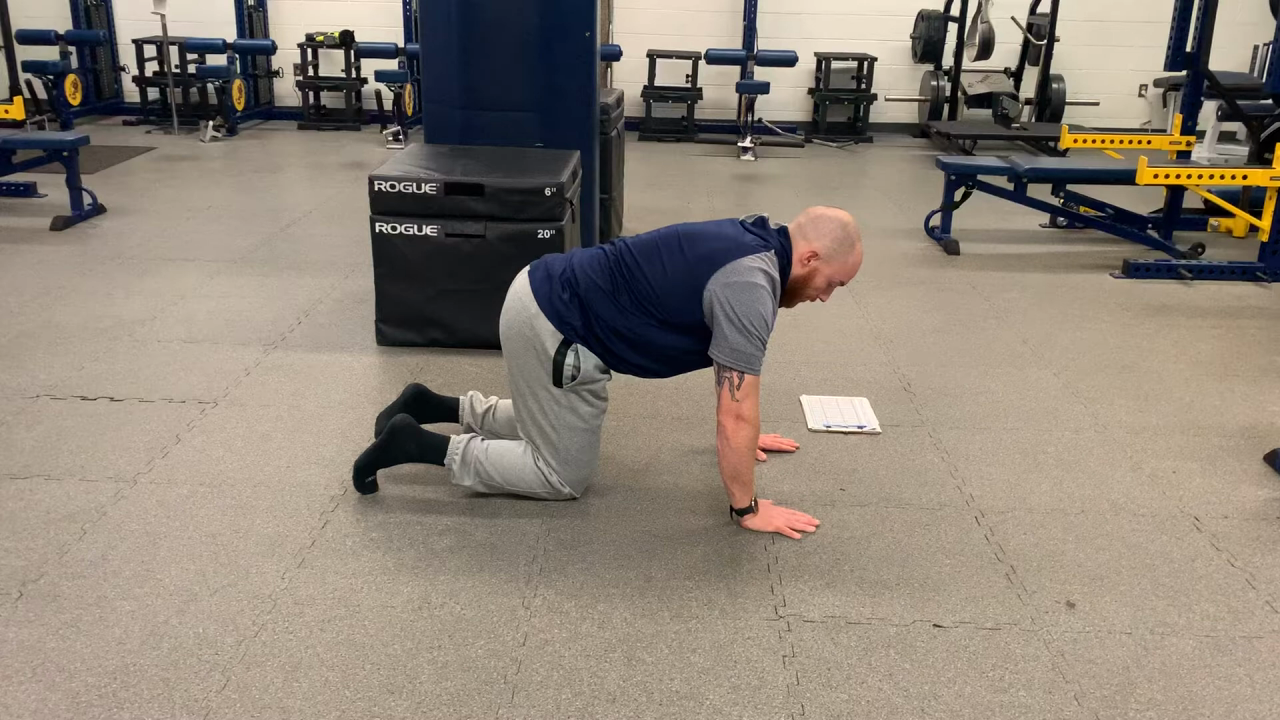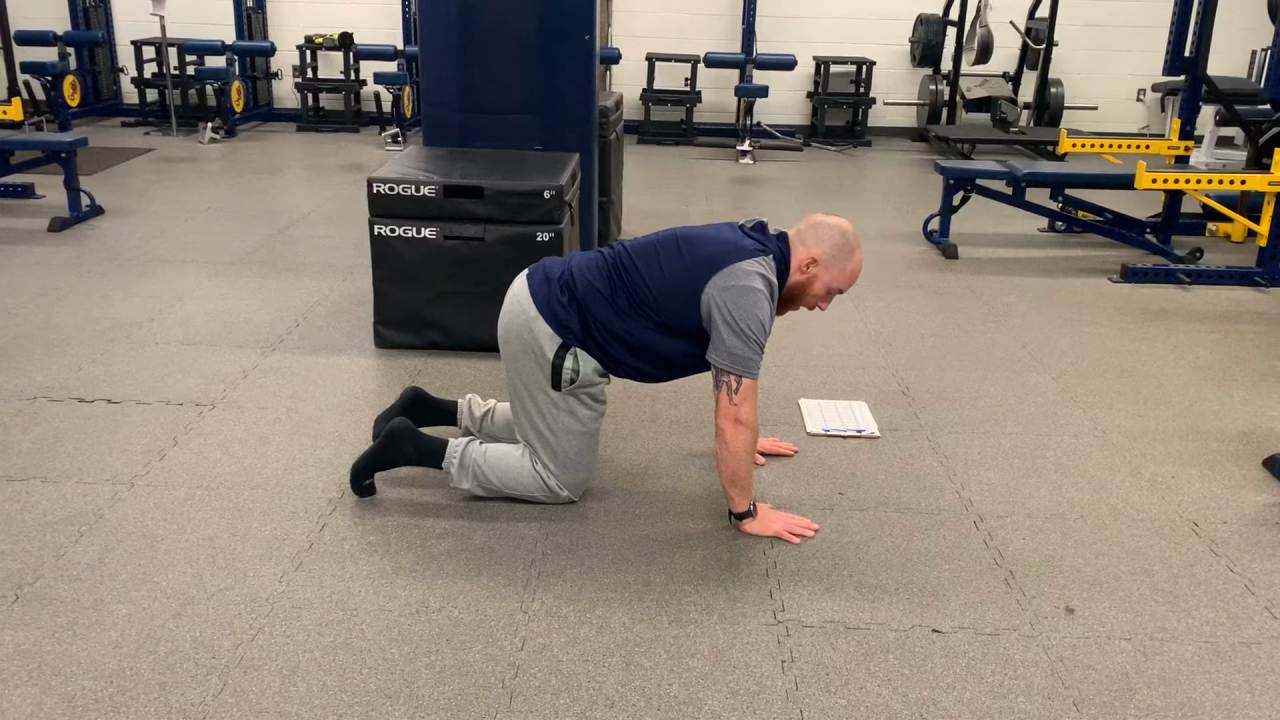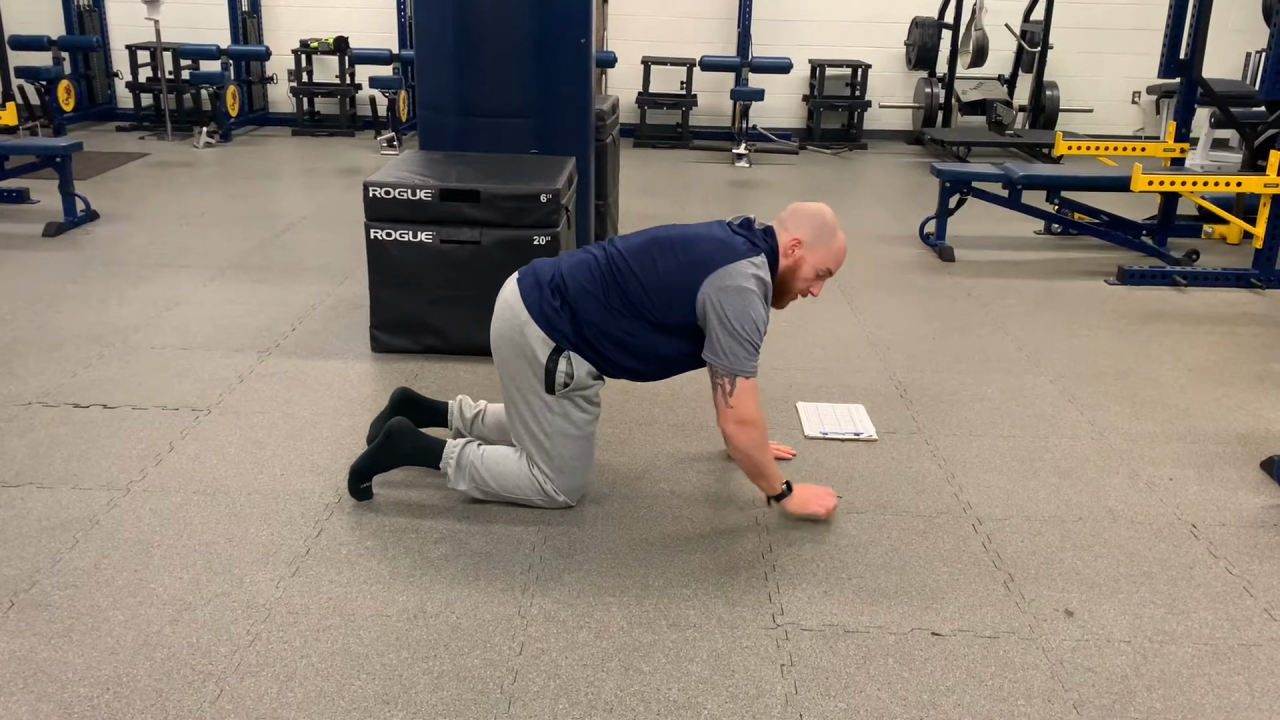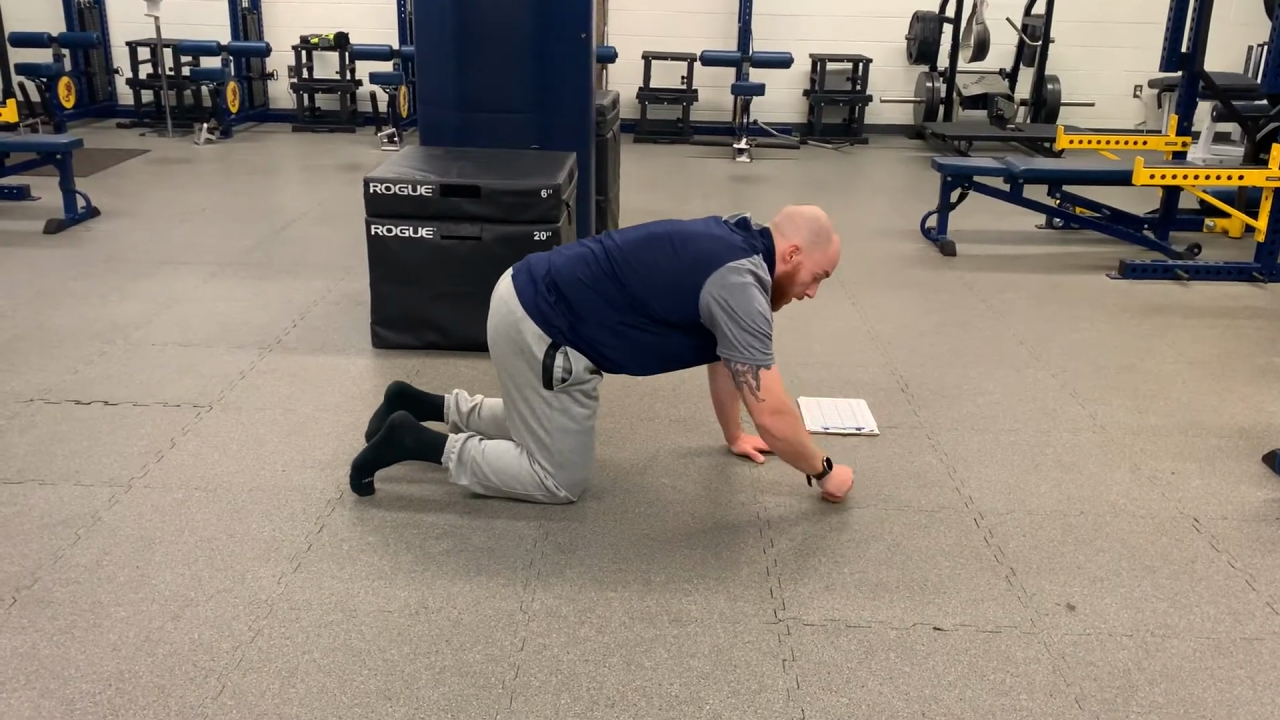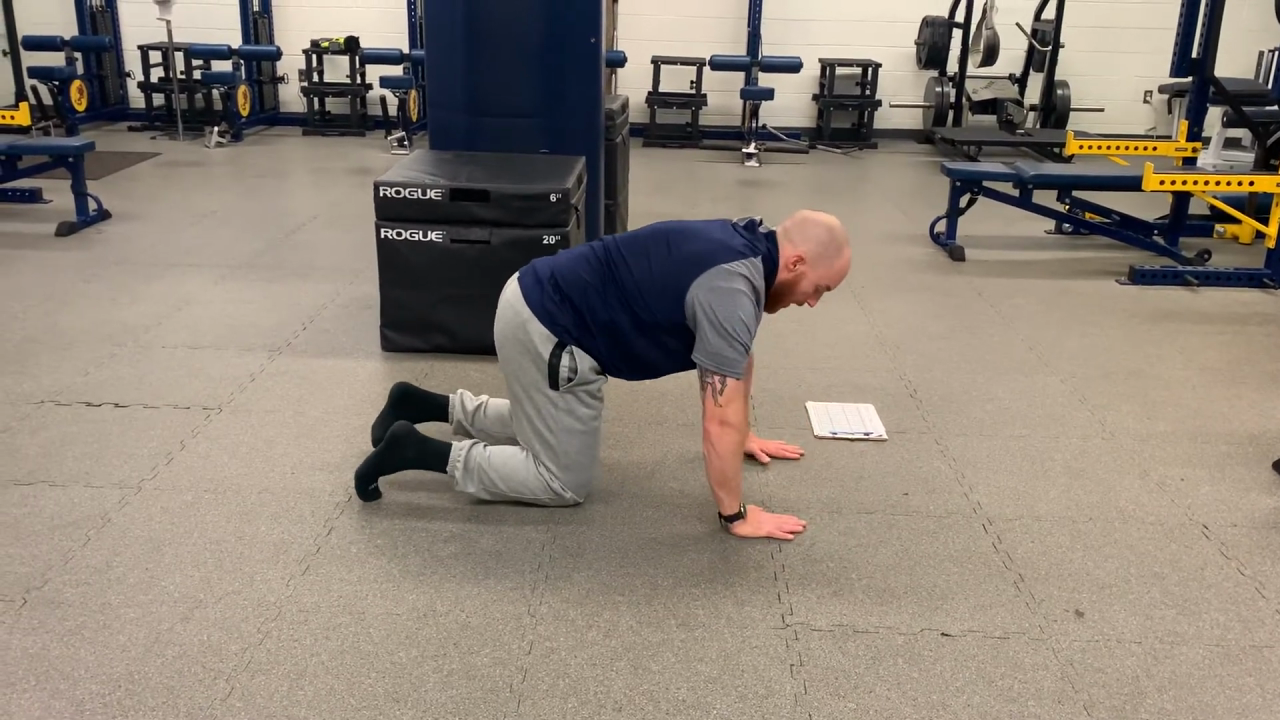
dt=1s
person 1, frame 1
left shoulder: (755, 244)
right shoulder: (750, 286)
right elbow: (735, 415)
left wrist: (743, 433)
right wrist: (747, 509)
left hip: (547, 300)
right hip: (554, 328)
left knee: (553, 429)
right knee: (564, 474)
left ankle: (438, 405)
right ankle: (421, 445)
person 1, frame 2
left shoulder: (754, 249)
right shoulder: (748, 290)
right elbow: (733, 419)
left wrist: (741, 437)
right wrist: (745, 512)
left hip: (545, 304)
right hip: (552, 331)
left knee: (552, 433)
right knee: (562, 477)
left ankle: (437, 409)
right ankle: (418, 447)
person 1, frame 3
left shoulder: (741, 247)
right shoulder: (741, 286)
left elbow: (726, 372)
right elbow: (738, 420)
left wrist: (743, 438)
right wrist: (785, 493)
left hip: (536, 306)
right hip: (544, 333)
left knee: (542, 433)
right knee: (558, 482)
left ankle: (429, 411)
right ankle: (419, 447)
person 1, frame 4
left shoulder: (735, 245)
right shoulder: (740, 285)
left elbow: (723, 358)
right elbow: (772, 414)
left wrist: (734, 436)
right wrist: (824, 473)
left hip: (531, 303)
right hip: (540, 327)
left knee: (539, 429)
right knee: (559, 479)
left ankle: (421, 405)
right ankle: (418, 442)
person 1, frame 5
left shoulder: (747, 247)
right shoulder: (731, 289)
left elbow: (738, 362)
right elbow: (720, 421)
left wrist: (743, 438)
right wrist: (736, 515)
left hip: (538, 305)
right hip: (547, 329)
left knee: (543, 428)
right knee: (564, 480)
left ankle: (425, 403)
right ankle: (421, 451)
